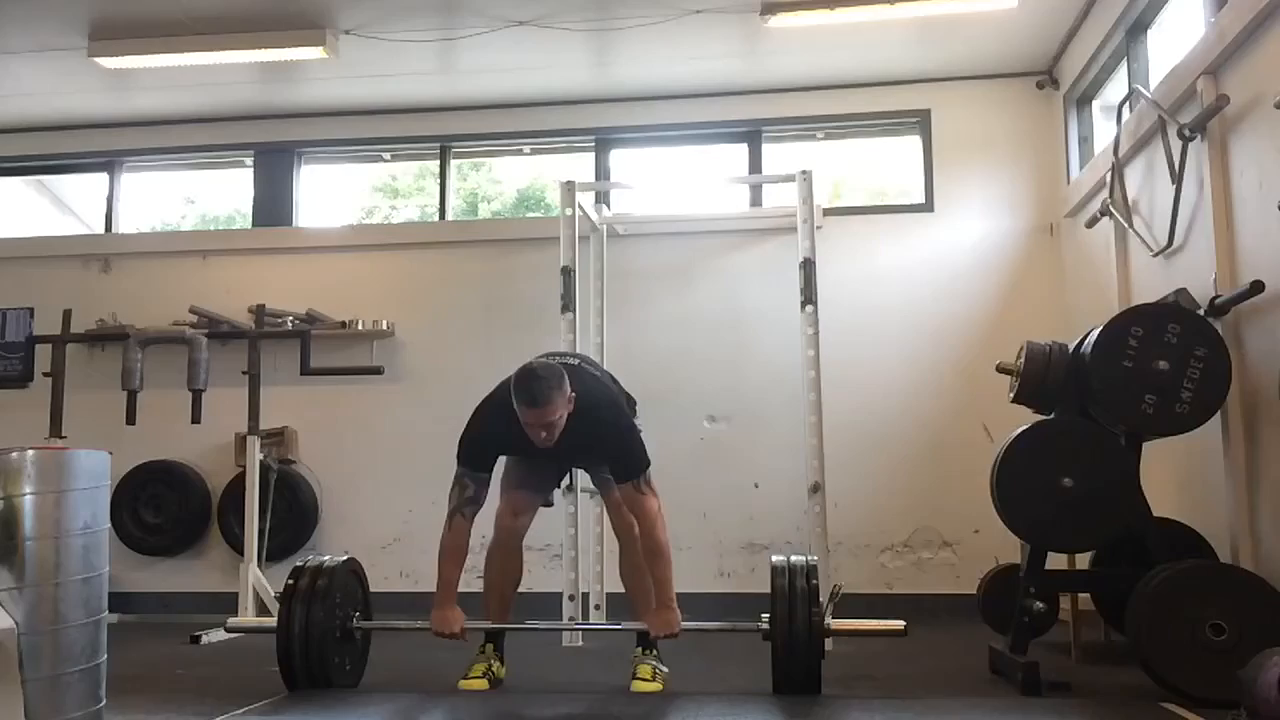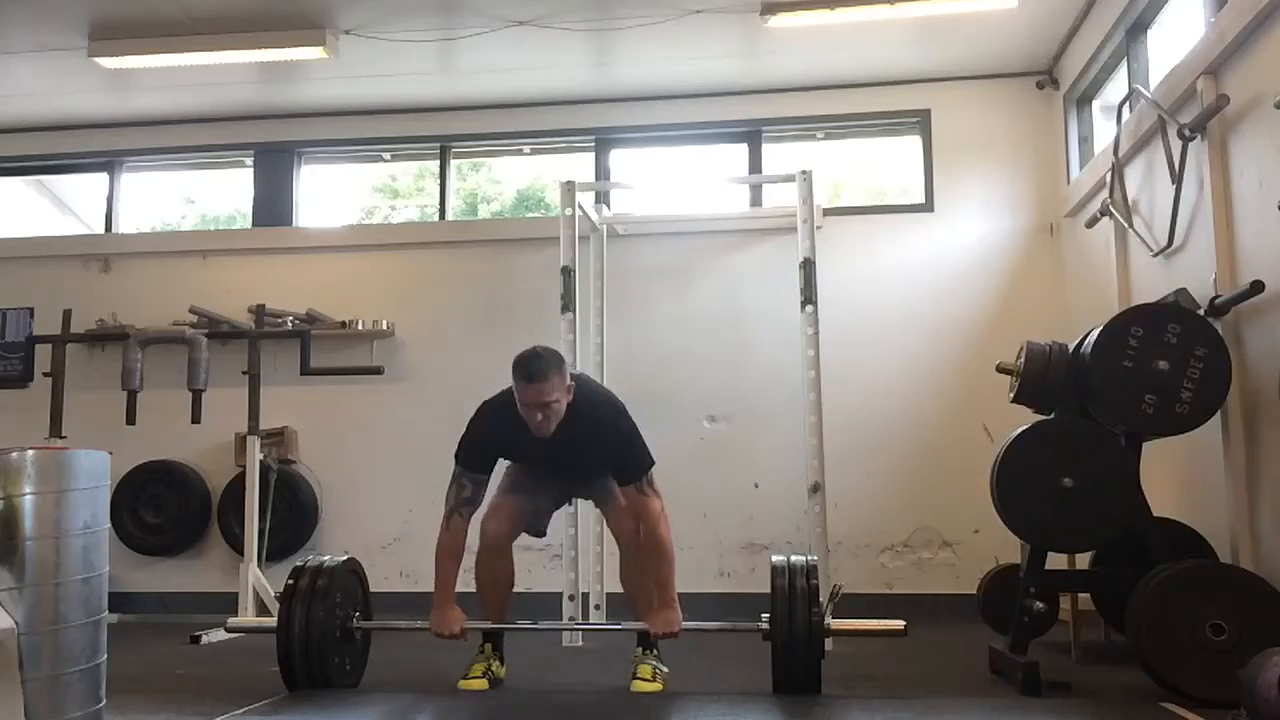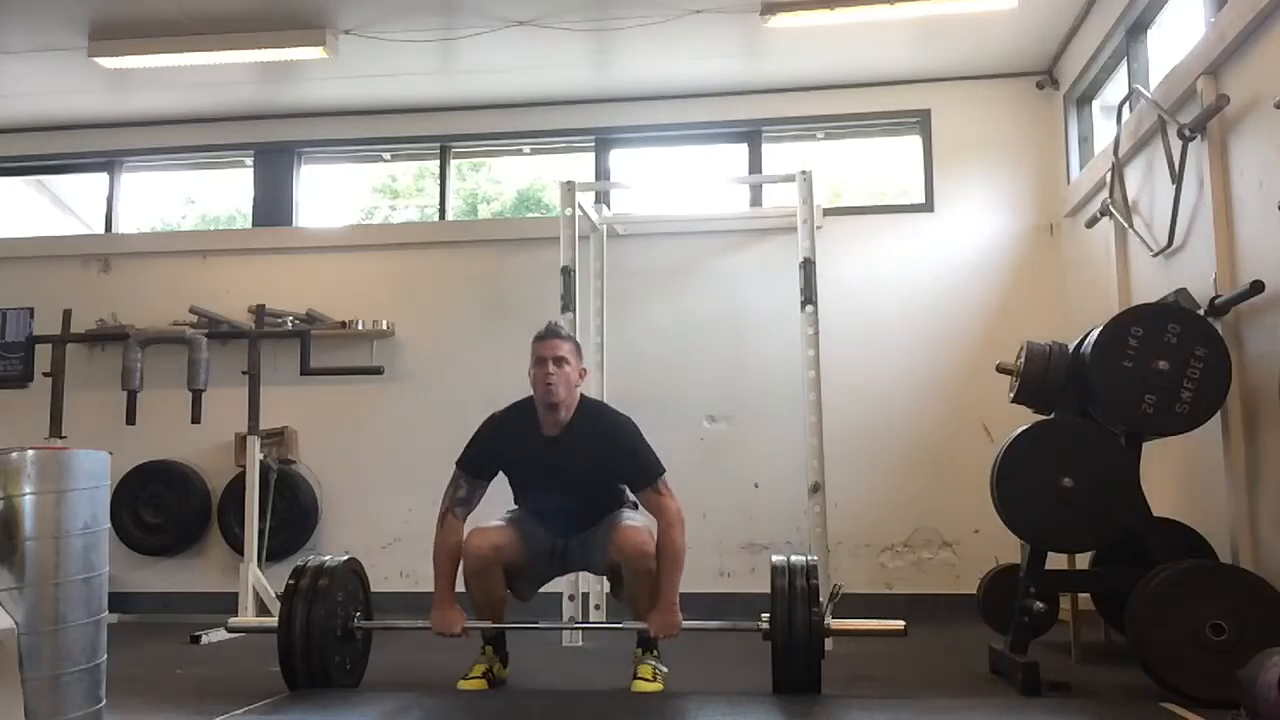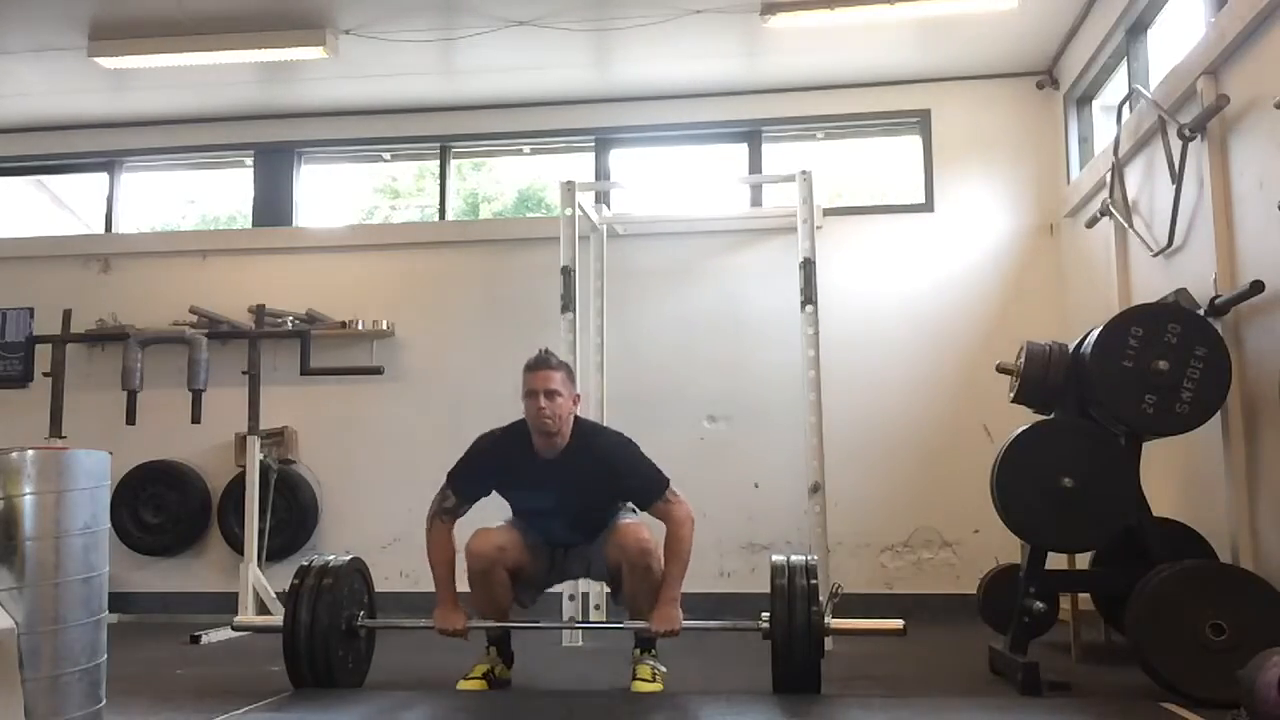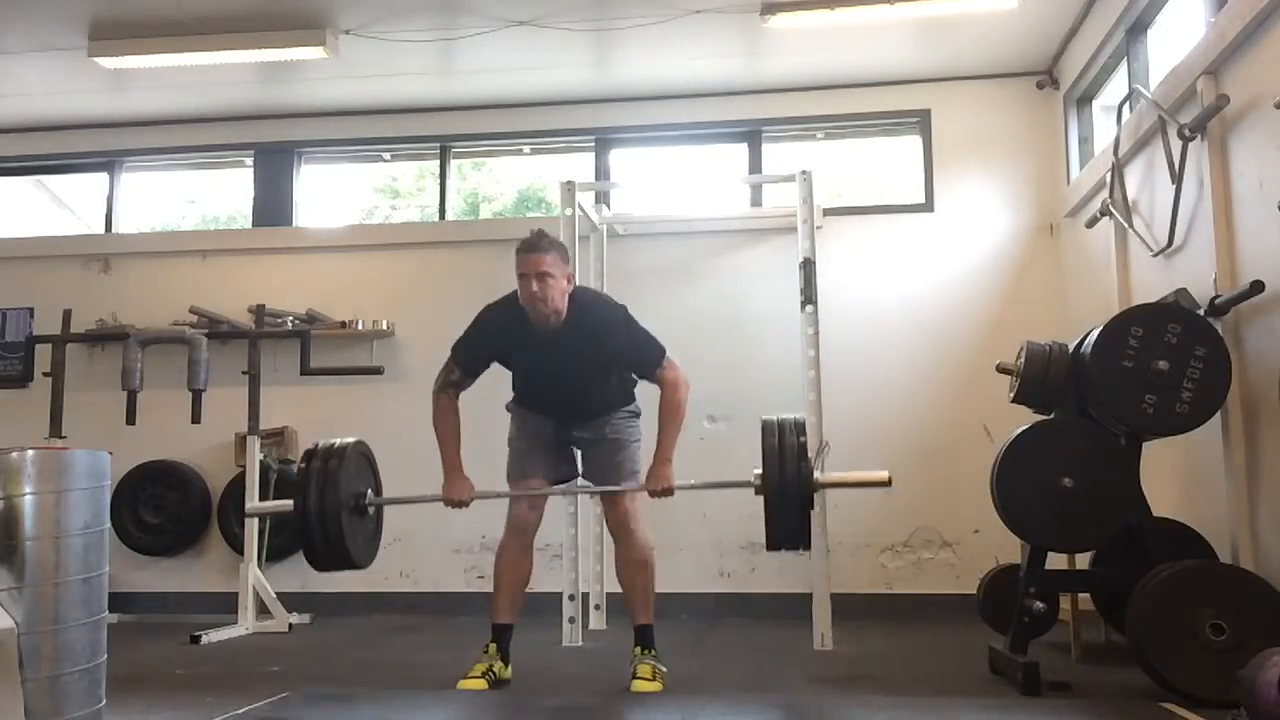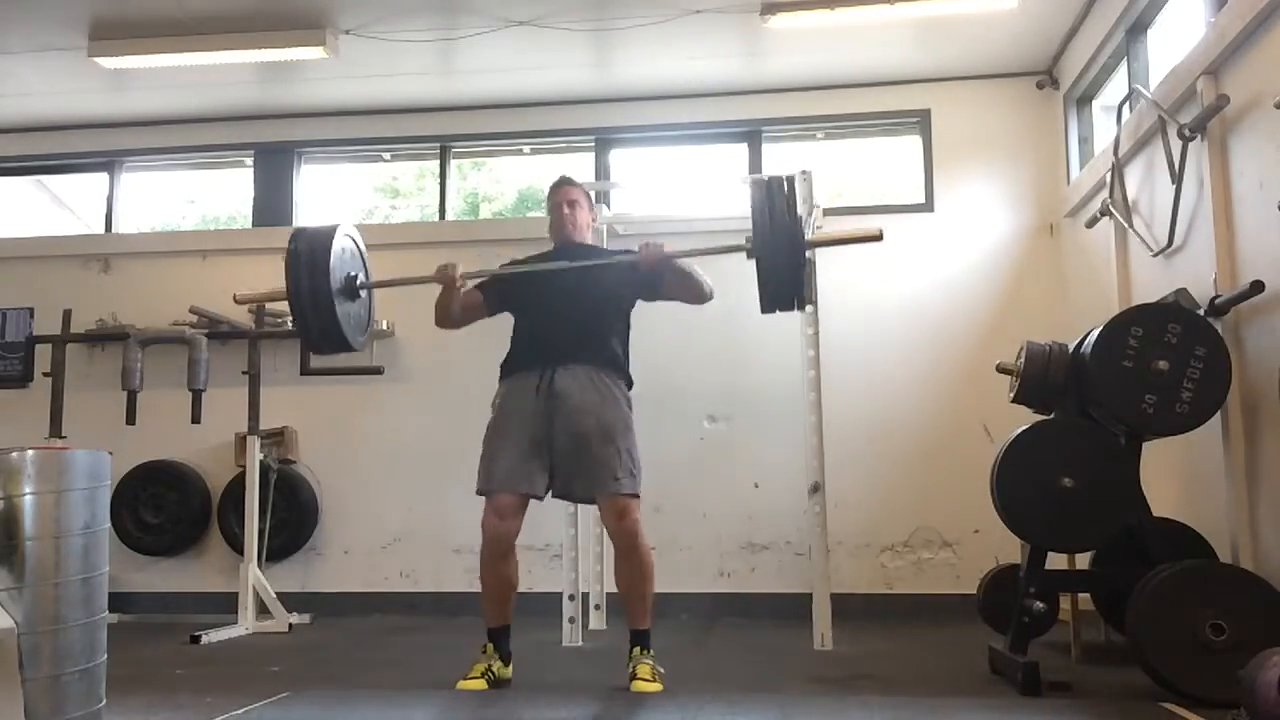
dt=0.5s
person 1, frame 1
left shoulder: (608, 413)
right shoulder: (491, 417)
left elbow: (648, 513)
right elbow: (461, 512)
left wrist: (667, 606)
right wrist: (445, 603)
left hip: (600, 439)
left knee: (628, 526)
right knee: (508, 527)
left ankle: (647, 650)
right ankle: (492, 649)
person 1, frame 2
left shoulder: (606, 415)
right shoulder: (492, 419)
left elbow: (651, 512)
right elbow: (458, 512)
left wrist: (667, 605)
right wrist: (444, 603)
left hip: (600, 468)
right hip: (534, 467)
left knee: (630, 529)
right knee: (494, 531)
left ankle: (647, 651)
right ankle: (491, 650)
person 1, frame 3
left shoulder: (612, 428)
right shoulder: (502, 428)
left elbow: (669, 513)
right elbow: (452, 511)
left wrist: (667, 605)
right wrist: (444, 601)
left hip: (602, 528)
right hip: (536, 531)
left knee: (639, 546)
right knee: (476, 548)
left ankle: (647, 652)
right ankle: (493, 652)
person 1, frame 4
left shoulder: (609, 448)
right shoulder: (496, 449)
left elbow: (681, 517)
right elbow: (439, 518)
left wrist: (669, 602)
right wrist: (447, 603)
left hip: (600, 541)
right hip: (536, 548)
left knee: (639, 543)
right knee: (481, 549)
left ankle: (646, 653)
right ankle: (498, 655)
person 1, frame 5
left shoulder: (604, 316)
right shoulder: (497, 321)
left elbow: (673, 380)
right elbow: (445, 391)
left wrist: (664, 461)
right wrist: (454, 472)
left hip: (606, 414)
right hip: (536, 415)
left knee: (623, 519)
right knee: (520, 522)
left ankle: (646, 652)
right ankle: (498, 653)
person 1, frame 6
left shoulder: (622, 265)
right shoulder: (520, 272)
left elbow: (700, 292)
right elbow: (450, 315)
left wrist: (664, 264)
right wrist: (451, 289)
left hip: (595, 384)
right hip: (523, 390)
left knee: (624, 520)
right knee: (498, 524)
left ankle: (642, 651)
right ankle: (496, 652)
